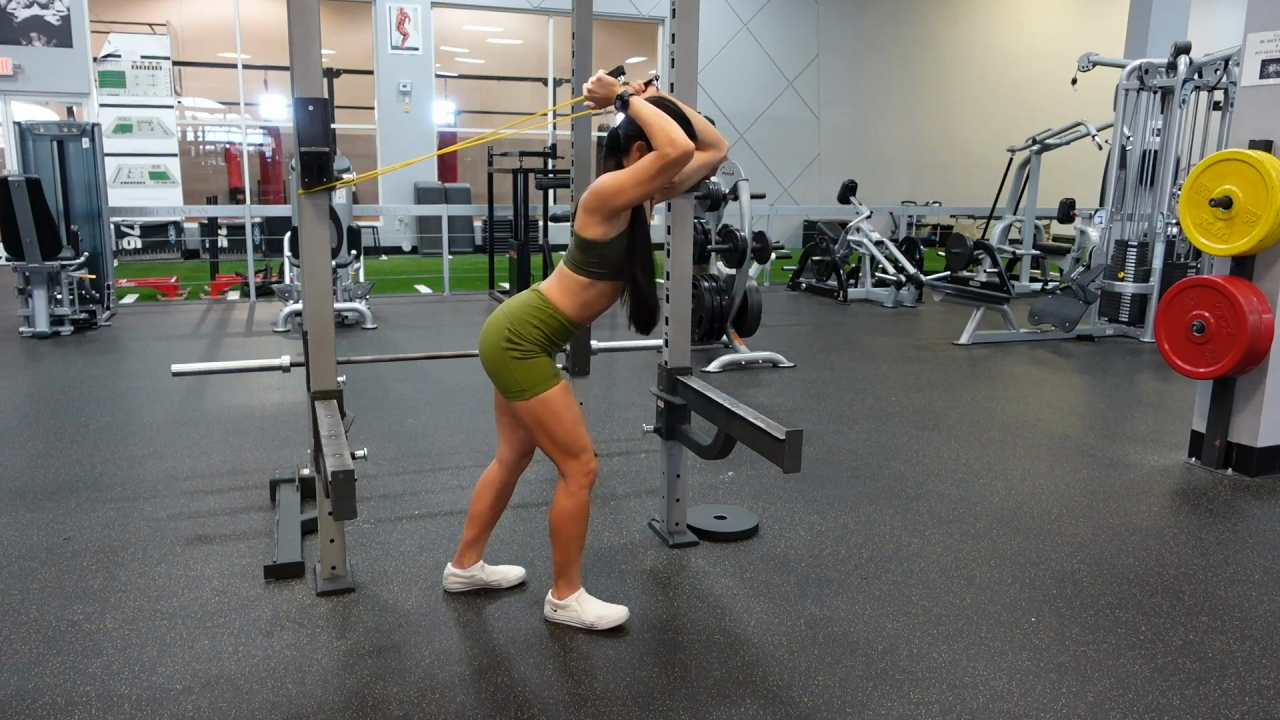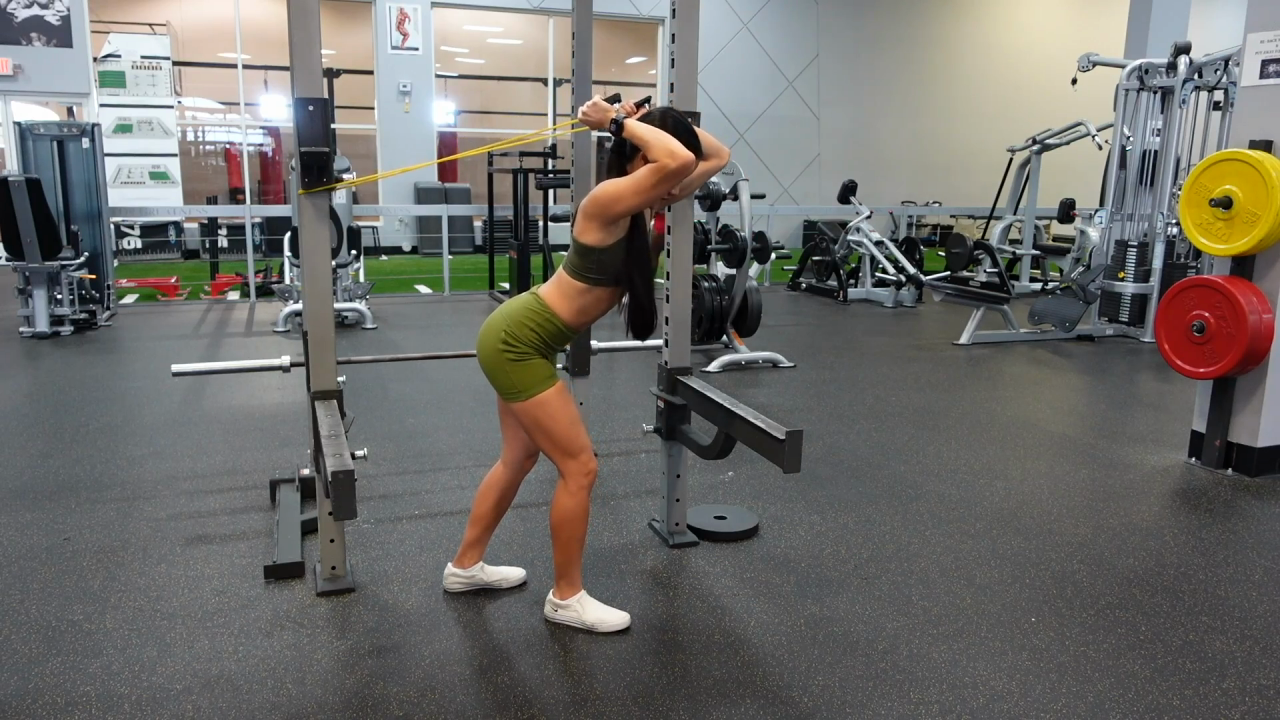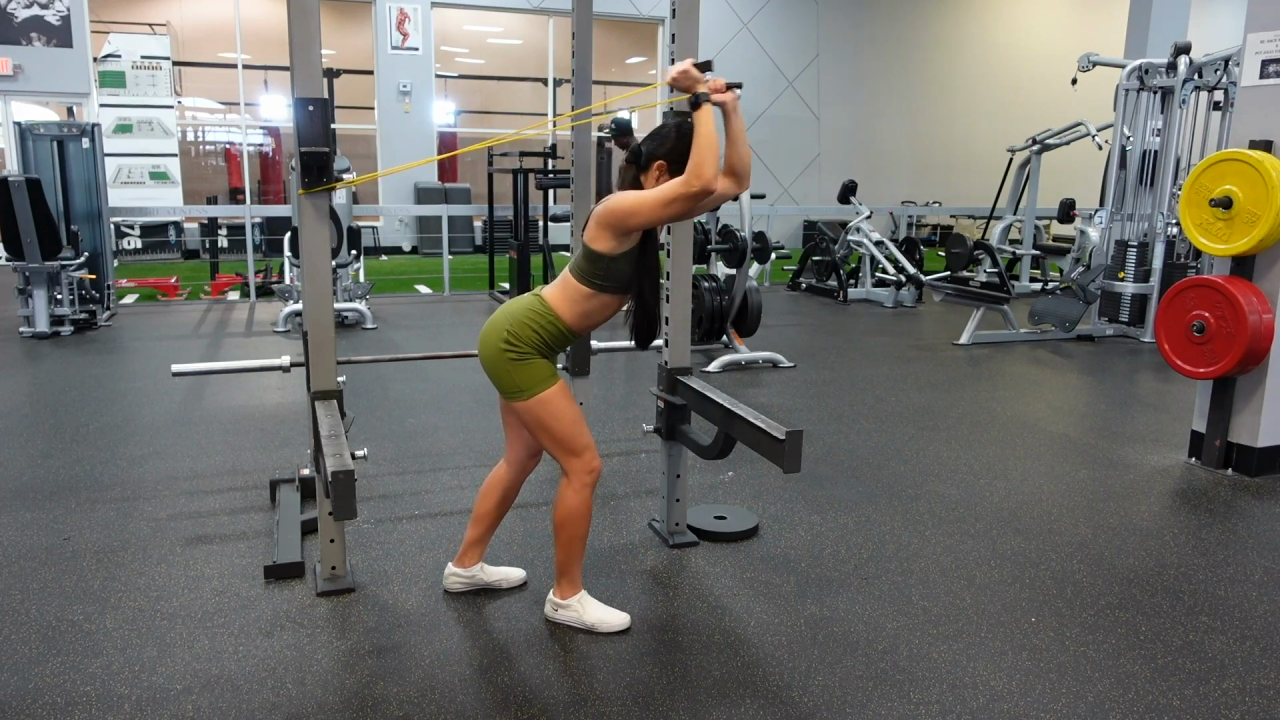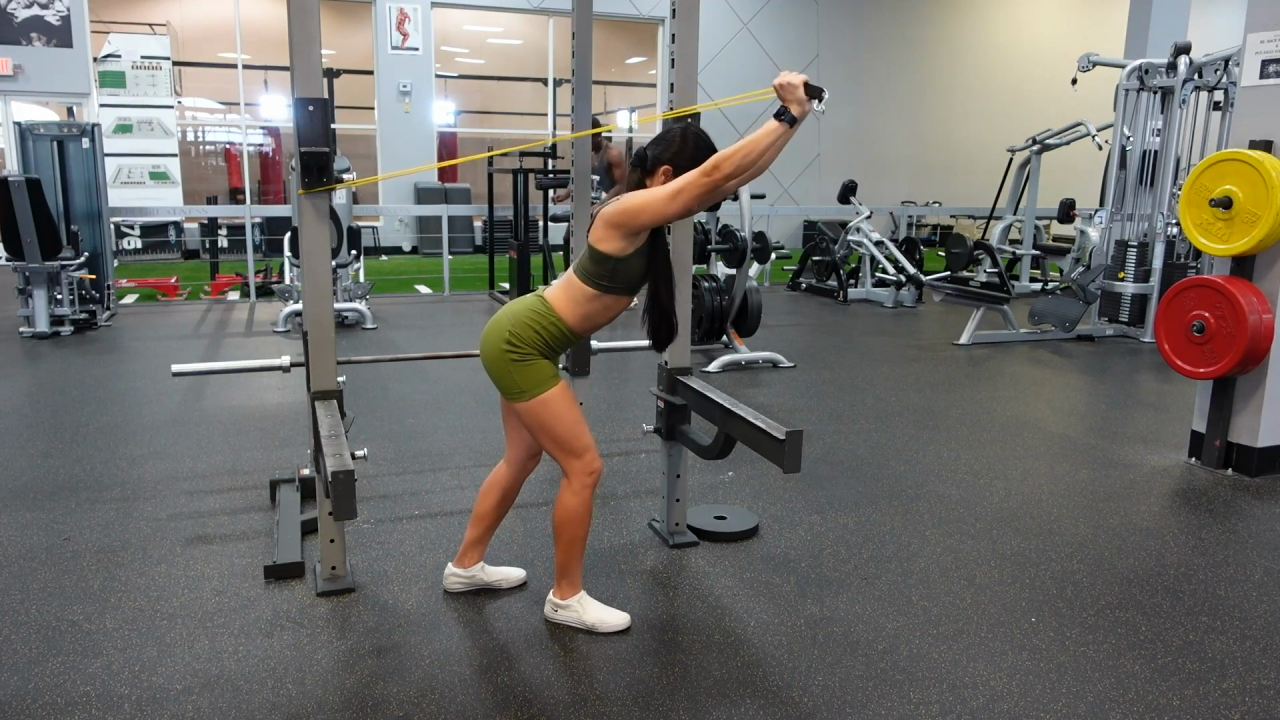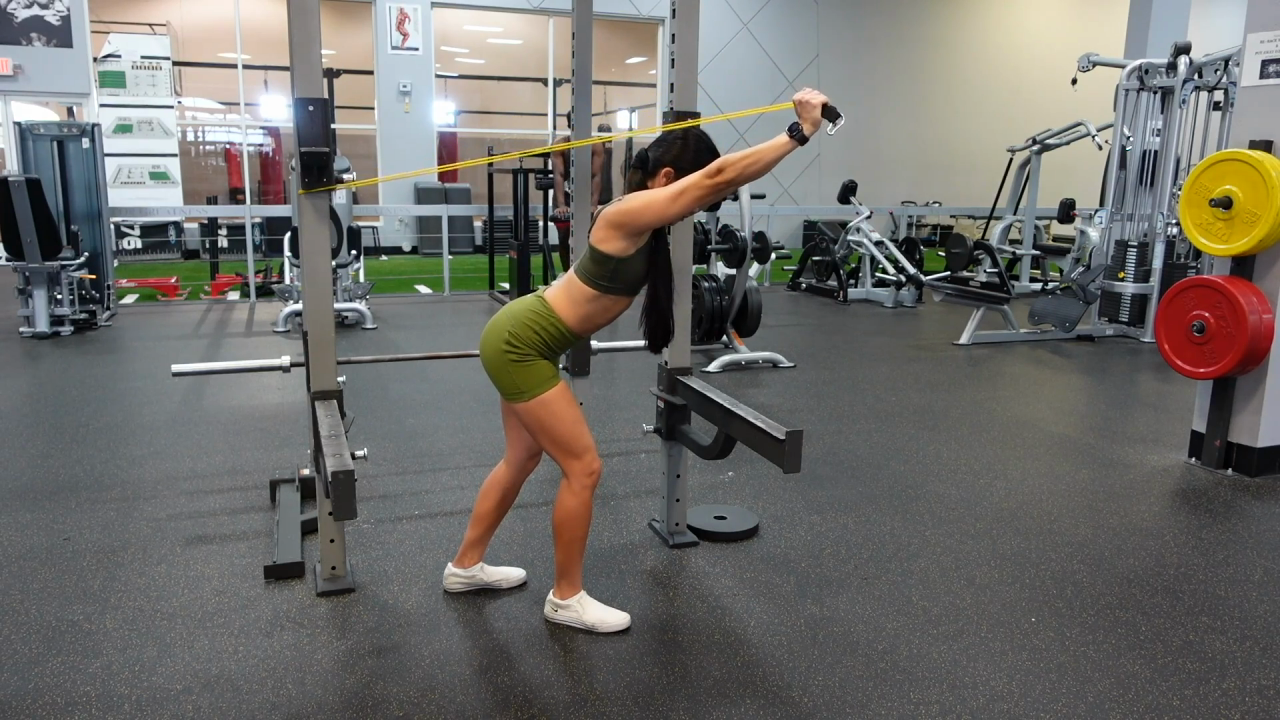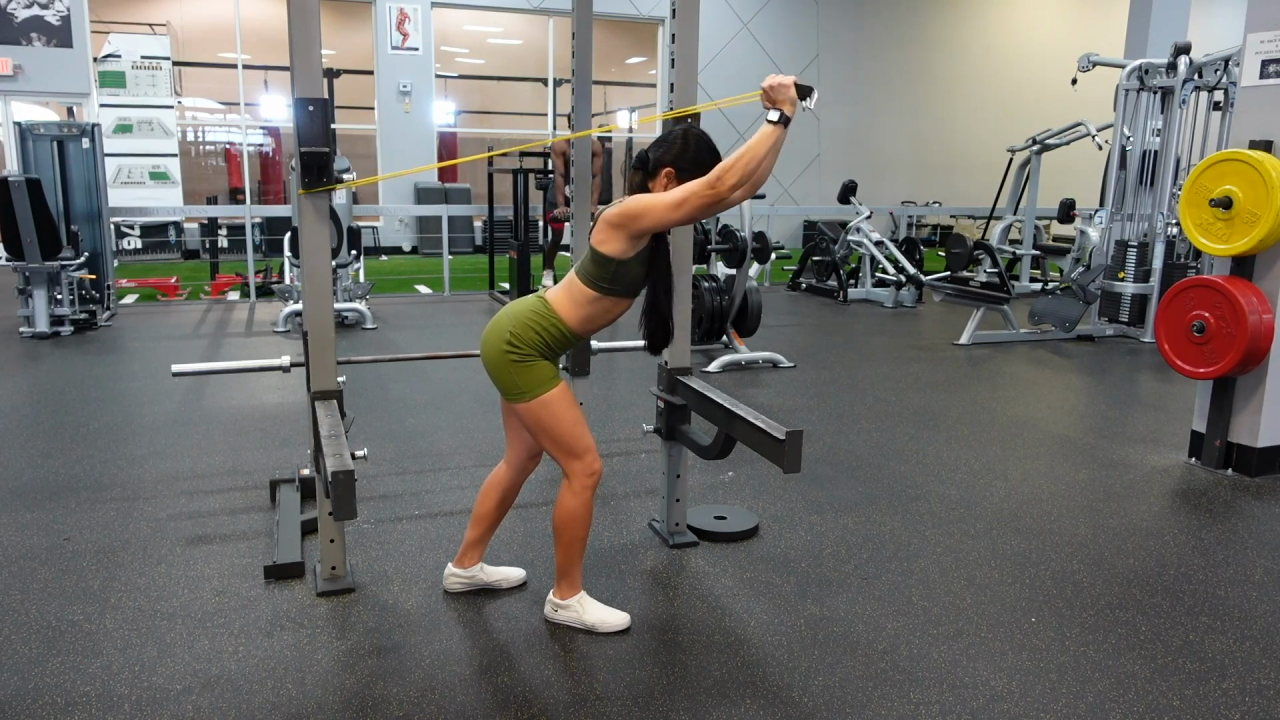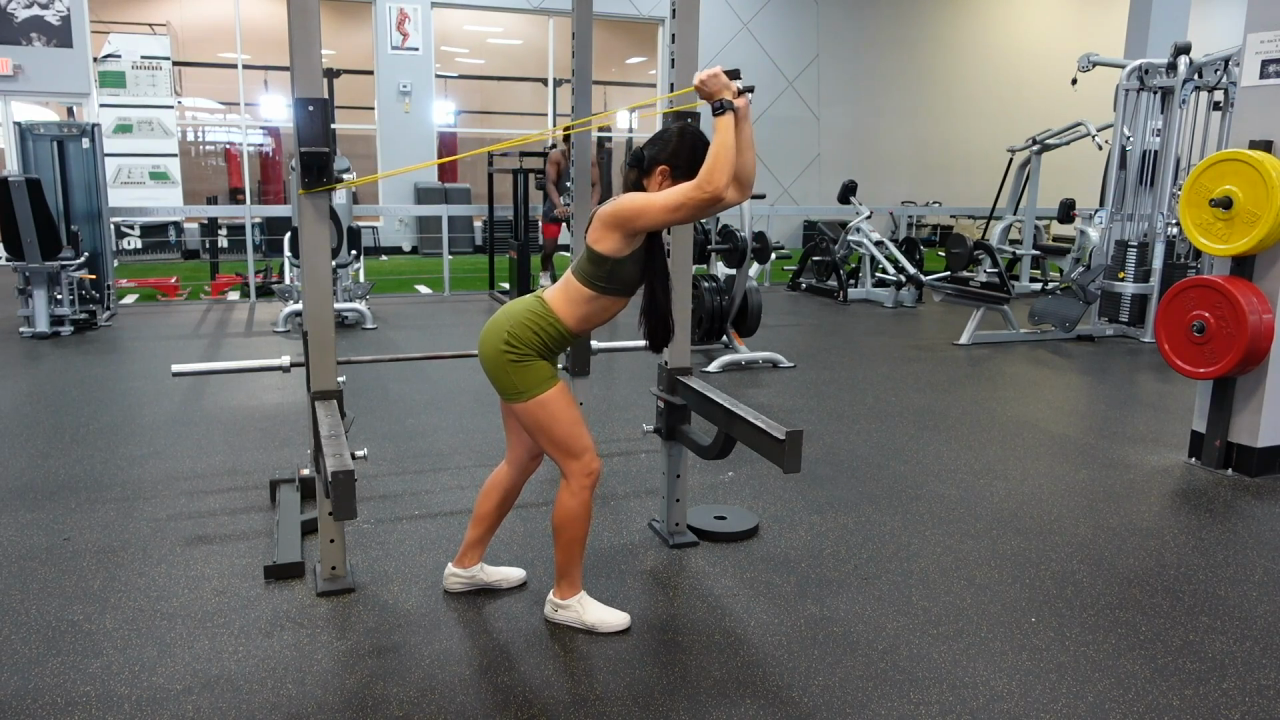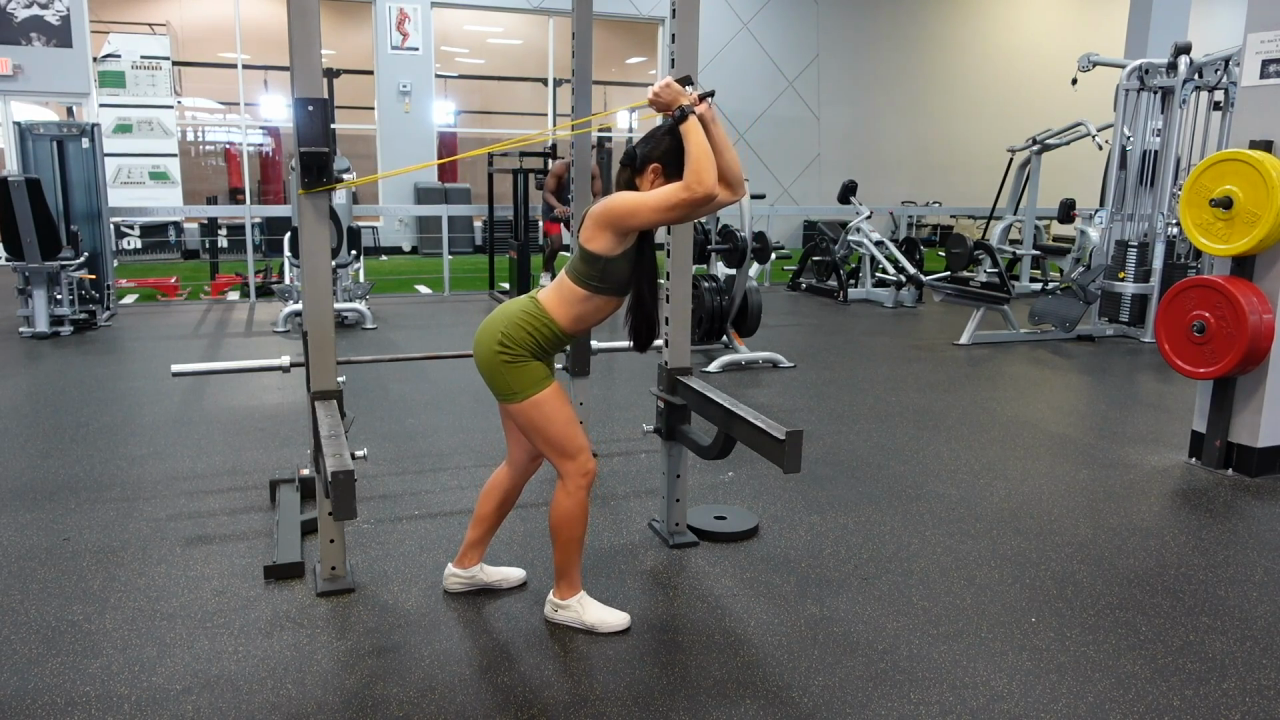
dt=0.5s
person 1, frame 1
left shoulder: (640, 198)
right shoulder: (607, 194)
left elbow: (715, 148)
right elbow: (679, 149)
left wrist: (647, 100)
right wrist: (626, 98)
left hip: (517, 334)
right hip: (520, 340)
left knee: (513, 458)
right knee: (579, 467)
left ankle: (465, 566)
right ankle: (566, 597)
person 1, frame 2
left shoulder: (639, 203)
right shoulder: (607, 201)
left elbow: (716, 155)
right elbow: (678, 159)
left wrist: (632, 121)
right wrist: (620, 121)
left hip: (518, 336)
right hip: (517, 343)
left knee: (519, 457)
right knee: (579, 467)
left ankle: (465, 566)
right ankle: (566, 597)
person 1, frame 3
left shoulder: (647, 208)
right shoulder: (622, 211)
left elbow: (733, 181)
right elbow: (702, 183)
left wrist: (724, 105)
right wrist: (703, 100)
left hip: (518, 336)
right hip: (518, 342)
left knee: (521, 459)
right knee: (582, 466)
left ankle: (466, 567)
right ankle: (567, 597)
person 1, frame 4
left shoulder: (649, 211)
right shoulder: (627, 213)
left elbow: (737, 173)
right elbow: (718, 171)
left wrist: (789, 120)
right wrist: (787, 114)
left hip: (522, 336)
right hip: (521, 342)
left knee: (522, 458)
right knee: (583, 467)
left ankle: (465, 566)
right ankle: (567, 597)
person 1, frame 5
left shoulder: (650, 215)
right shoulder: (628, 214)
left elbow: (730, 177)
right elbow: (721, 177)
left wrist: (797, 132)
right wrist: (799, 132)
left hip: (521, 336)
right hip: (519, 343)
left knee: (522, 458)
right knee: (582, 467)
left ankle: (465, 566)
right ankle: (567, 597)
person 1, frame 6
left shoulder: (652, 214)
right shoulder: (631, 215)
left elbow: (740, 186)
right elbow: (722, 186)
left wrist: (779, 120)
right wrist: (778, 116)
left hip: (521, 337)
right hip: (521, 343)
left knee: (523, 459)
right knee: (583, 468)
left ankle: (465, 567)
right ankle: (567, 598)
person 1, frame 7
left shoulder: (648, 210)
right shoulder: (625, 213)
left elbow: (737, 188)
right elbow: (712, 189)
left wrist: (739, 114)
right wrist: (721, 105)
left hip: (519, 337)
right hip: (518, 343)
left knee: (523, 460)
right knee: (582, 467)
left ankle: (465, 567)
right ankle: (566, 598)
person 1, frame 8
left shoulder: (641, 212)
right shoulder: (617, 210)
left elbow: (730, 189)
right elbow: (703, 191)
left wrist: (705, 117)
right wrist: (684, 112)
left hip: (517, 338)
right hip: (514, 343)
left knee: (524, 460)
right knee: (578, 467)
left ankle: (465, 566)
right ankle: (566, 598)
